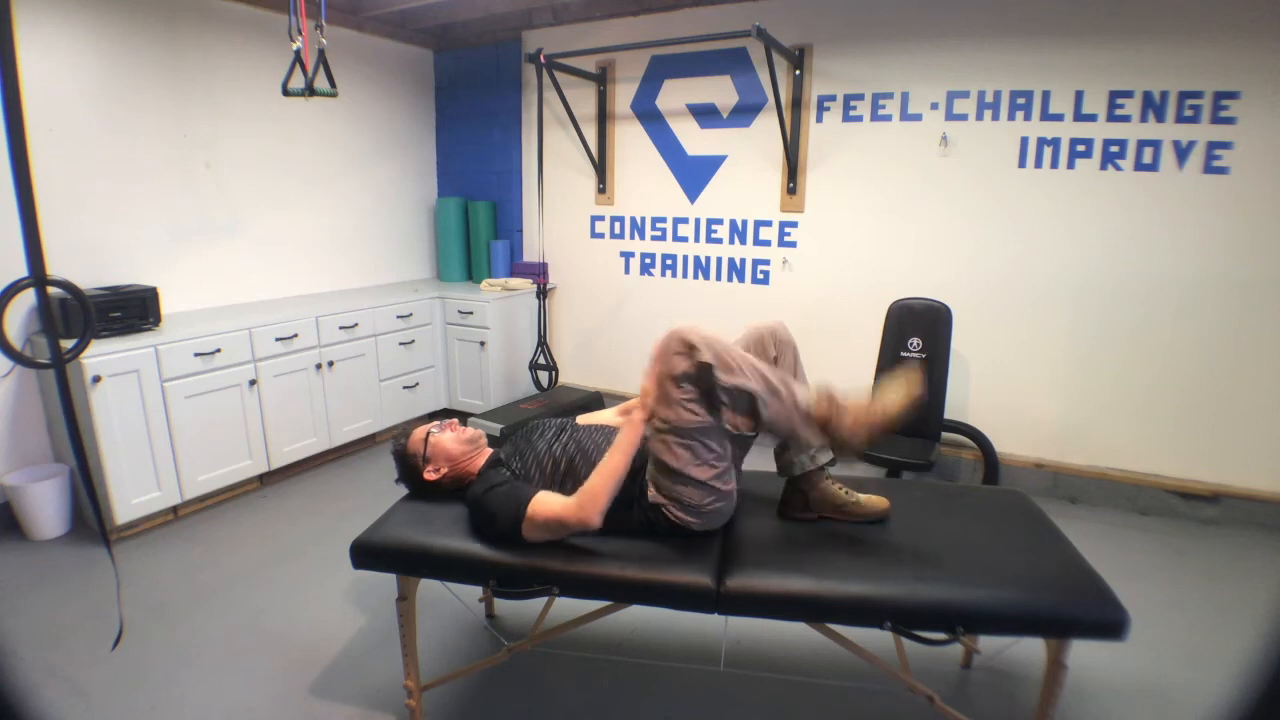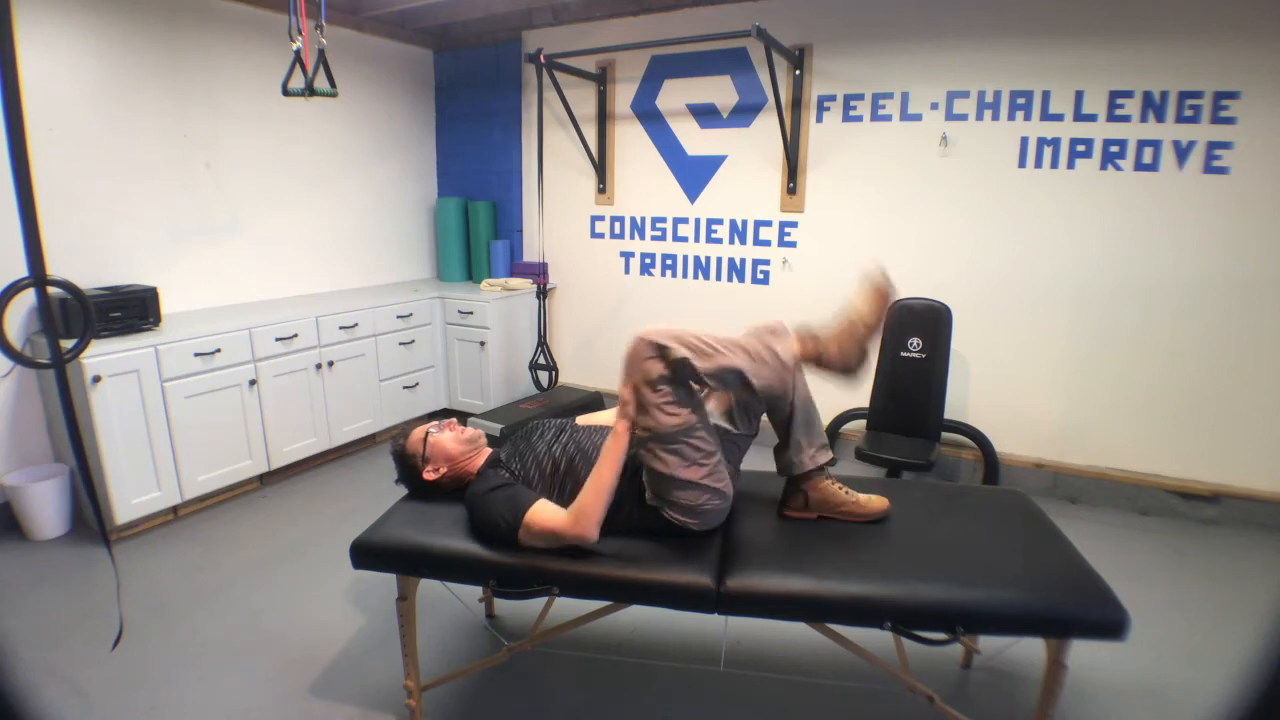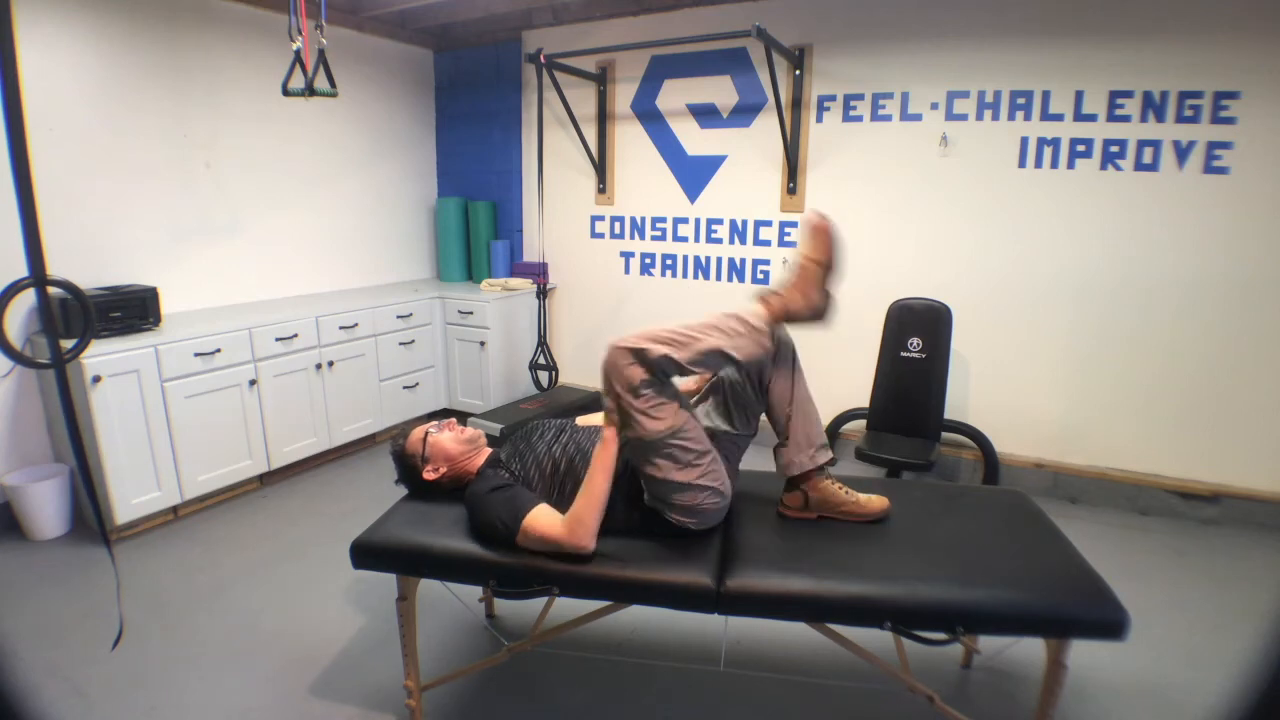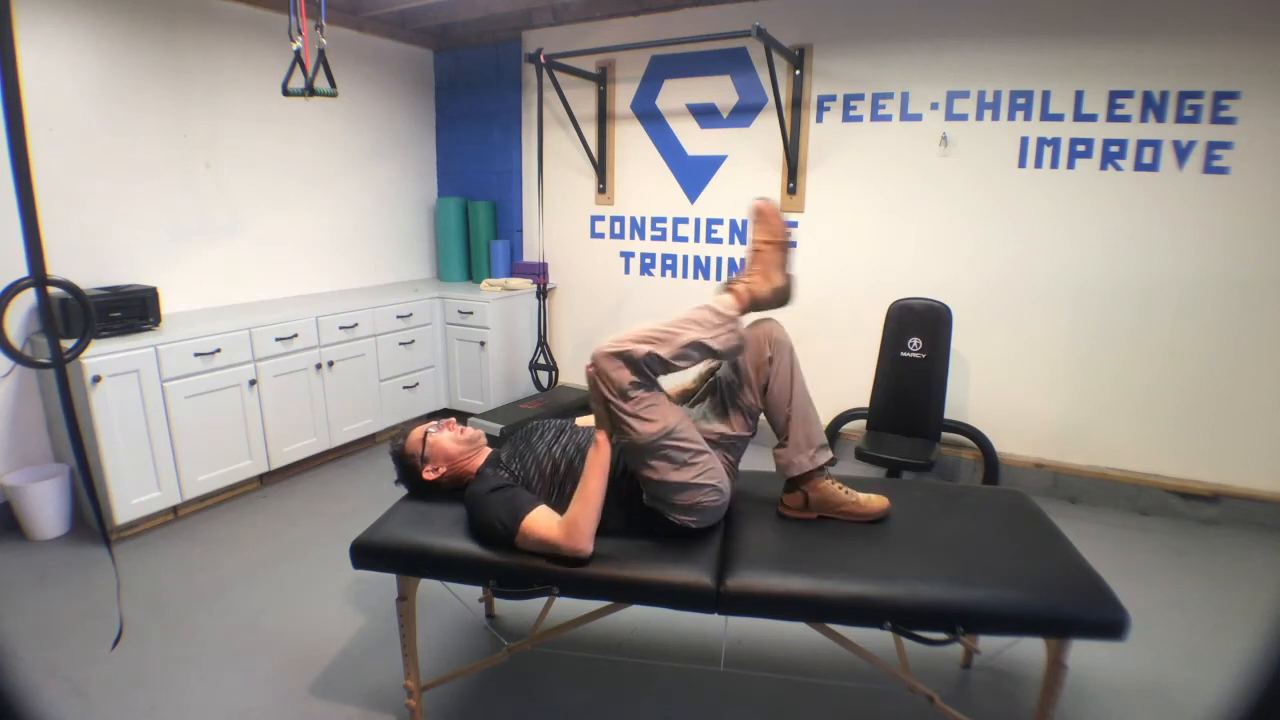
dt=0.1s
person 1, frame 1
left shoulder: (521, 440)
right shoulder: (491, 498)
left elbow: (614, 417)
right elbow: (585, 513)
right wrist: (644, 405)
left hip: (690, 460)
right hip: (686, 499)
left knee: (769, 335)
right knee: (681, 343)
left ankle: (807, 484)
right ankle: (831, 418)
person 1, frame 2
left shoulder: (522, 441)
right shoulder: (490, 500)
left elbow: (611, 416)
right elbow: (581, 529)
right wrist: (625, 428)
left hip: (694, 452)
right hip: (687, 500)
left knee: (772, 335)
right knee: (651, 345)
left ankle: (807, 488)
right ankle: (816, 348)
person 1, frame 3
left shoulder: (523, 437)
right shoulder: (488, 498)
left elbow: (599, 423)
right elbow: (579, 538)
left wrist: (693, 387)
right wrist: (613, 430)
left hip: (698, 455)
right hip: (692, 498)
left knee: (768, 341)
right knee: (626, 355)
left ankle: (808, 486)
right ankle: (784, 303)
person 1, frame 4
left shoulder: (523, 439)
right shoulder: (488, 499)
left elbow: (628, 415)
right elbow: (576, 541)
left wrist: (690, 391)
right wrist: (605, 434)
left hip: (699, 456)
right hip: (692, 496)
left knee: (767, 339)
right knee: (612, 359)
left ankle: (807, 486)
right ankle: (750, 291)
